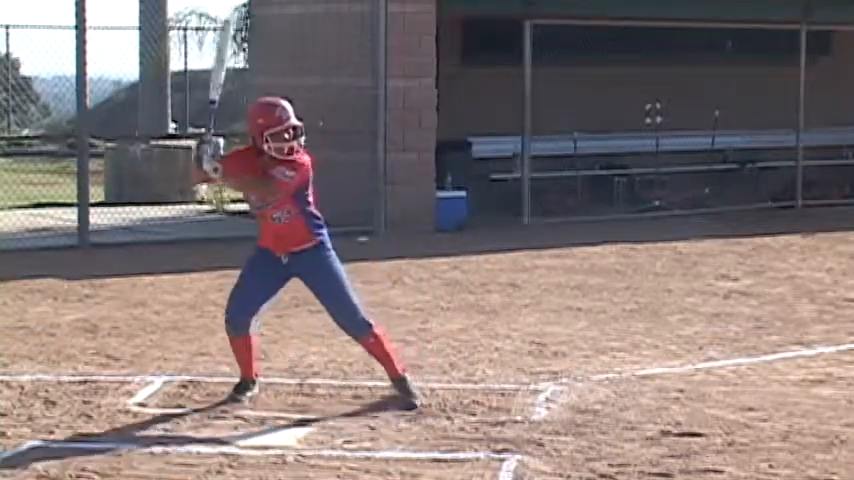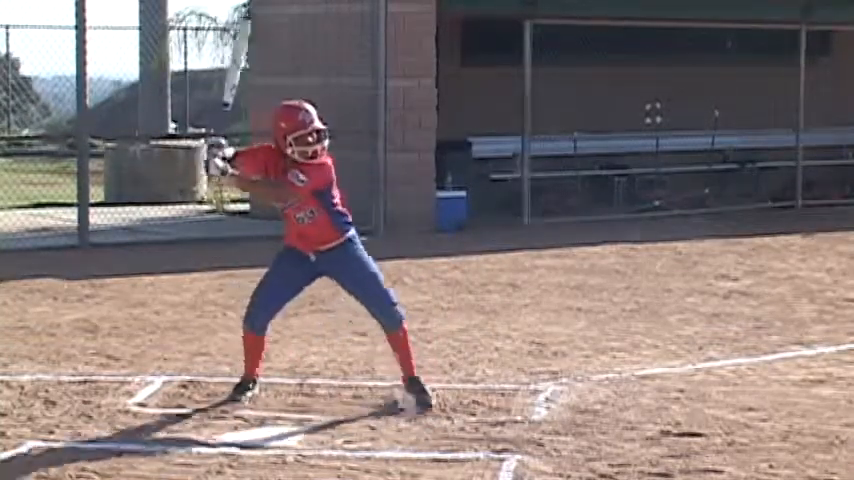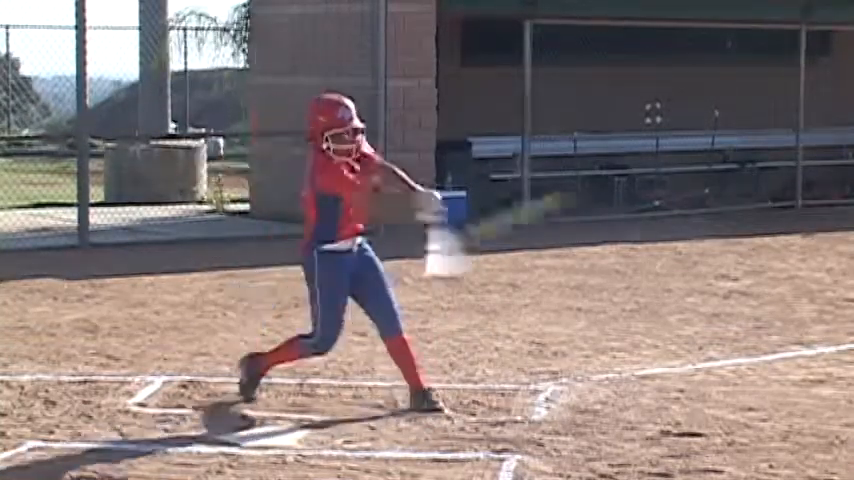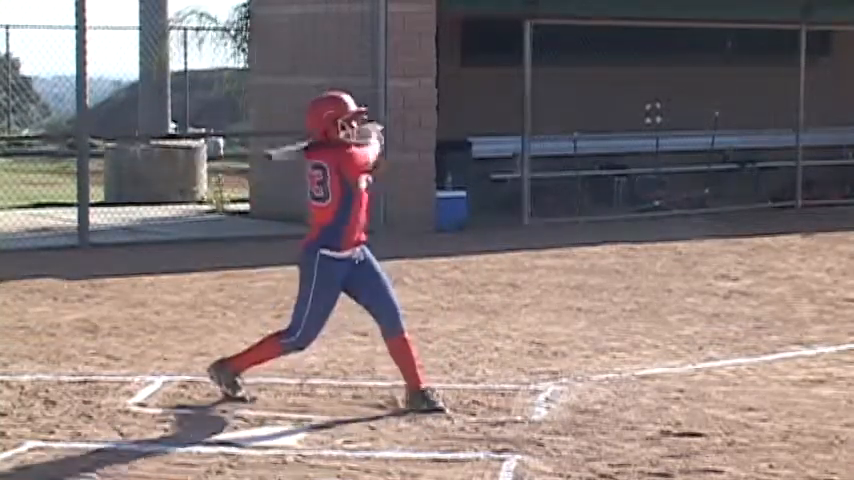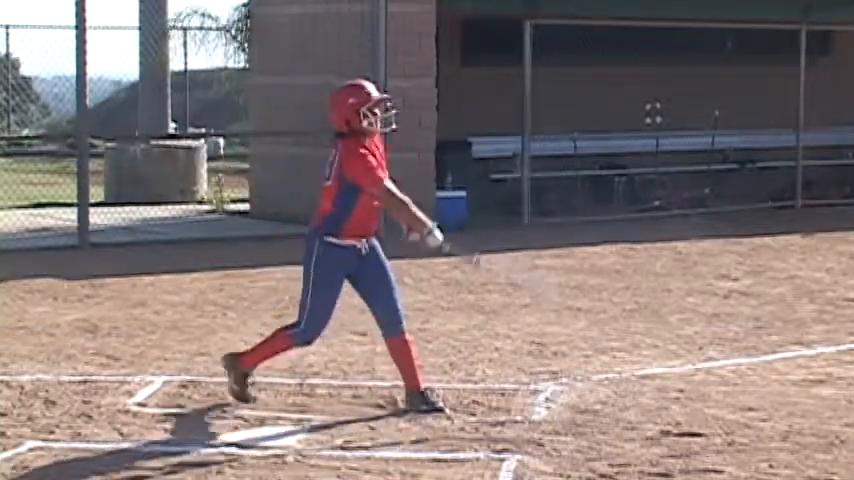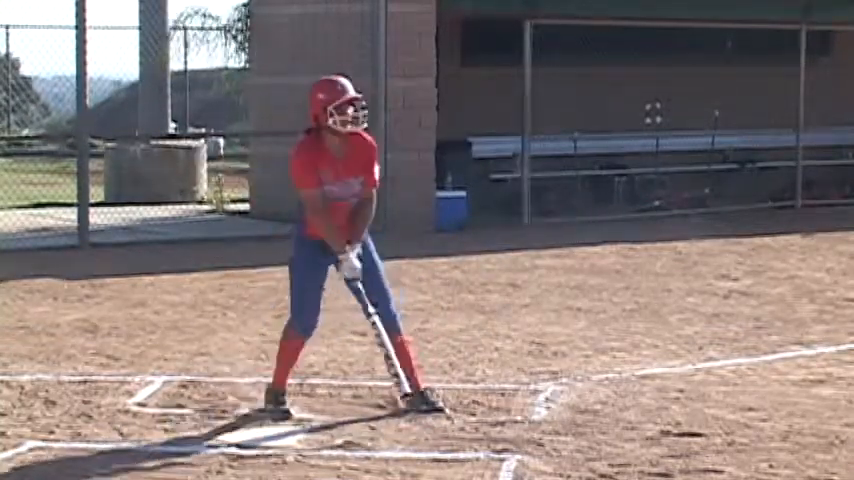
dt=0.3s
person 1, frame 1
left shoulder: (299, 163)
right shoulder: (246, 159)
left elbow: (263, 192)
right elbow: (200, 177)
left wrist: (218, 171)
right wrist: (206, 158)
left hip: (311, 250)
right hip: (271, 253)
left knee: (352, 318)
right knee: (237, 314)
left ankle: (399, 377)
right ankle: (249, 378)
person 1, frame 2
left shoulder: (322, 166)
right shoulder: (271, 157)
left elbow: (274, 193)
right elbow: (233, 161)
left wrist: (230, 175)
right wrist: (223, 157)
left hip: (341, 248)
right hip: (299, 252)
left knee: (389, 310)
right knee: (257, 313)
left ankle: (412, 382)
right ankle: (249, 379)
person 1, frame 3
left shoulder: (355, 147)
right shoulder: (326, 169)
left elbow: (380, 168)
right elbow: (362, 195)
left wrist: (418, 191)
left hip: (355, 247)
right hip: (326, 256)
left knee: (389, 319)
right knee: (323, 340)
left ankle: (419, 392)
right ankle: (258, 364)
person 1, frame 4
left shoulder: (318, 154)
right shoulder: (345, 158)
right elbow: (371, 152)
right wrist: (371, 139)
left hip: (352, 253)
right hip: (325, 258)
left knee: (390, 315)
right knee: (299, 336)
left ankle: (416, 390)
right ankle: (228, 368)
person 1, frame 5
left shoulder: (372, 144)
right shoulder: (354, 153)
left elbow: (384, 189)
right elbow: (390, 197)
left wrist: (411, 224)
right wrist: (427, 227)
left hip: (363, 245)
right hip: (330, 247)
left knee: (392, 316)
right knee: (308, 329)
left ankle: (415, 391)
right ankle: (241, 363)
person 1, frame 6
left shoulder: (364, 146)
right shoulder: (305, 152)
left elbow: (366, 202)
right elbow: (314, 209)
left wrist: (351, 248)
right wrist: (337, 253)
left hip: (353, 237)
right hip: (311, 240)
left knee: (386, 313)
right knee: (304, 318)
left ankle: (415, 389)
right ankle: (276, 391)
